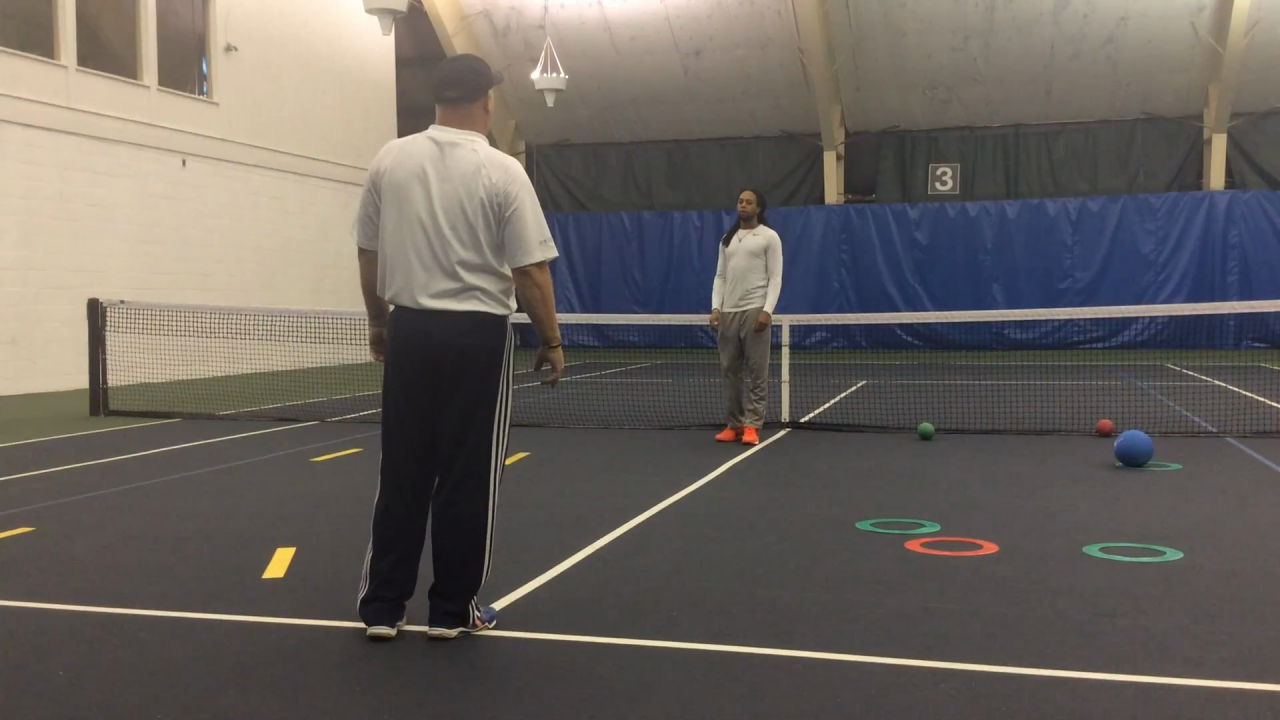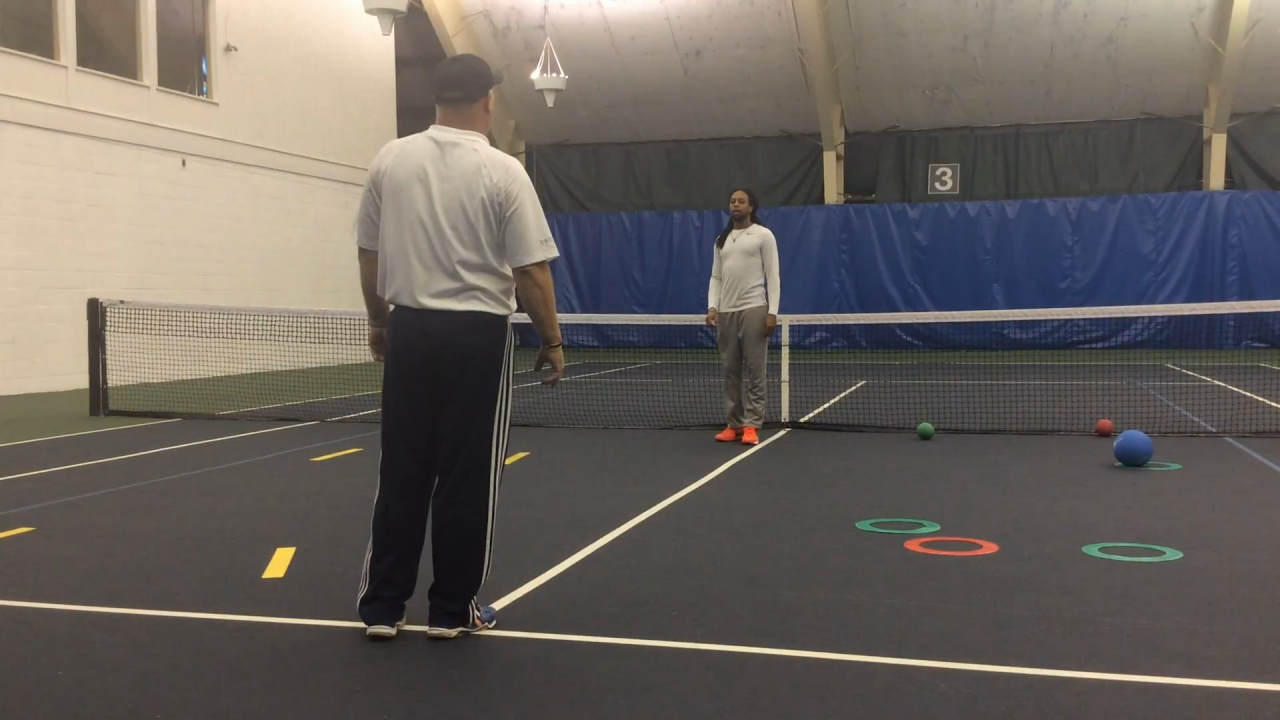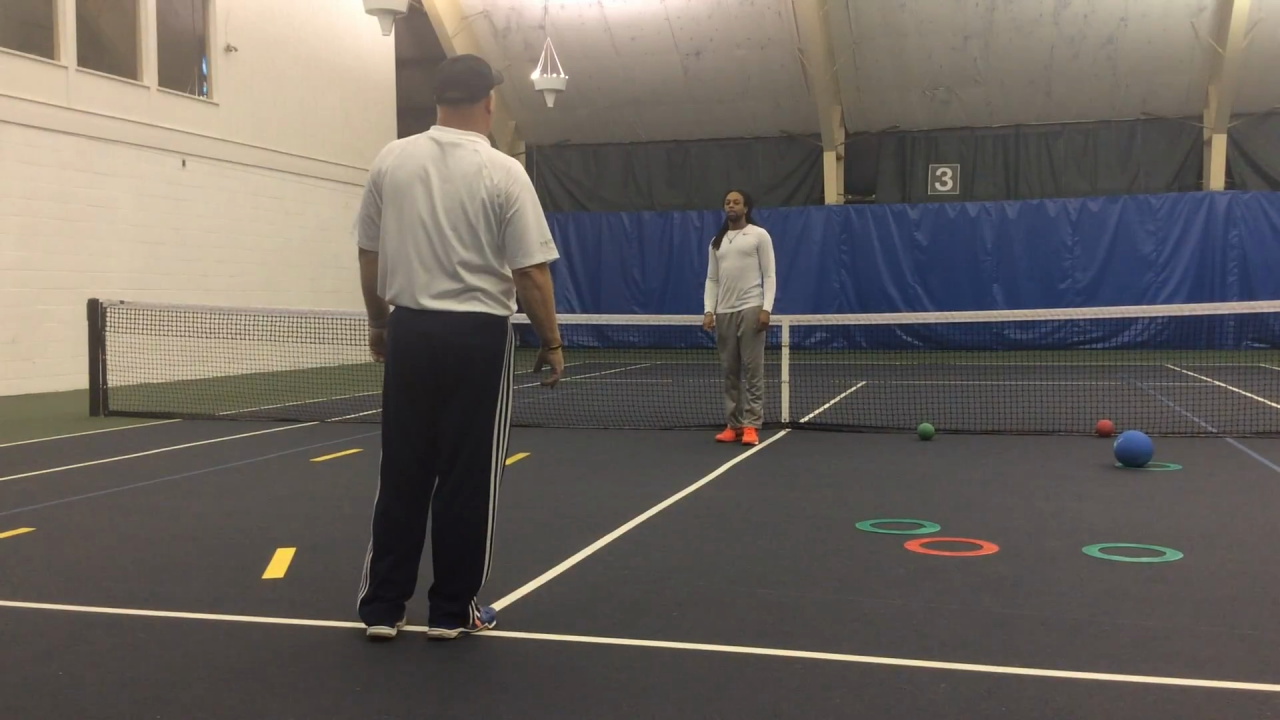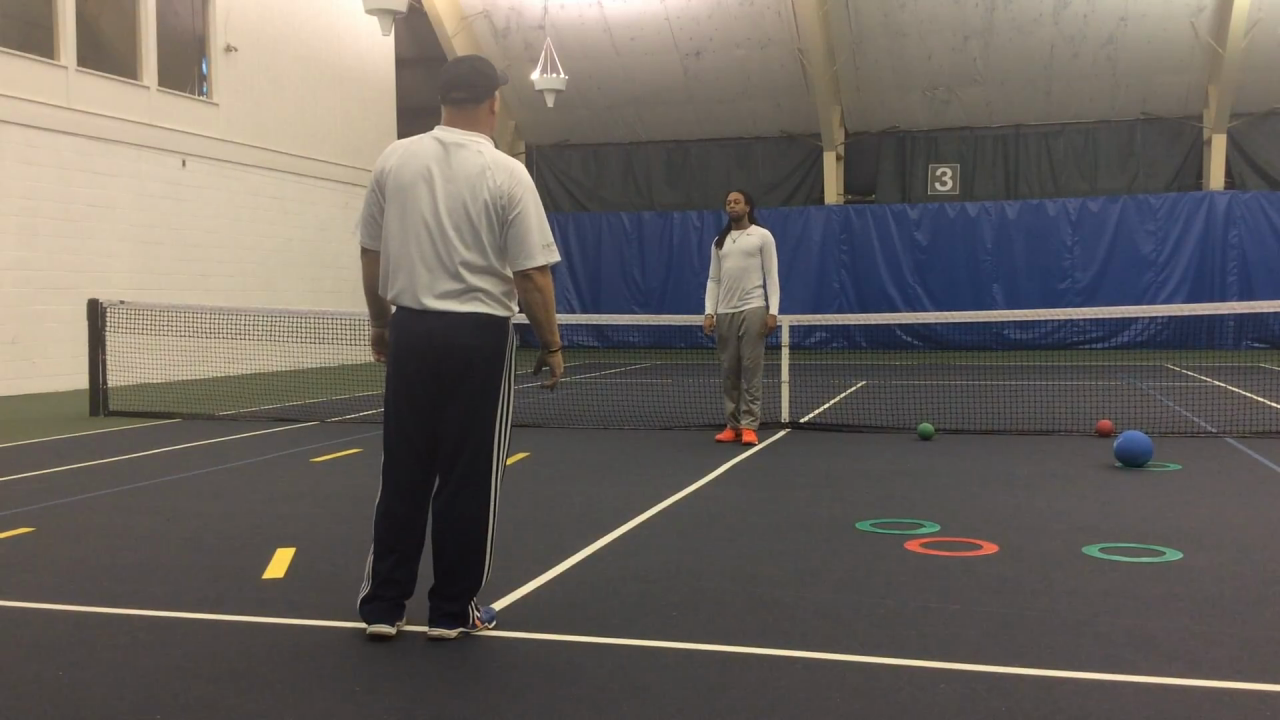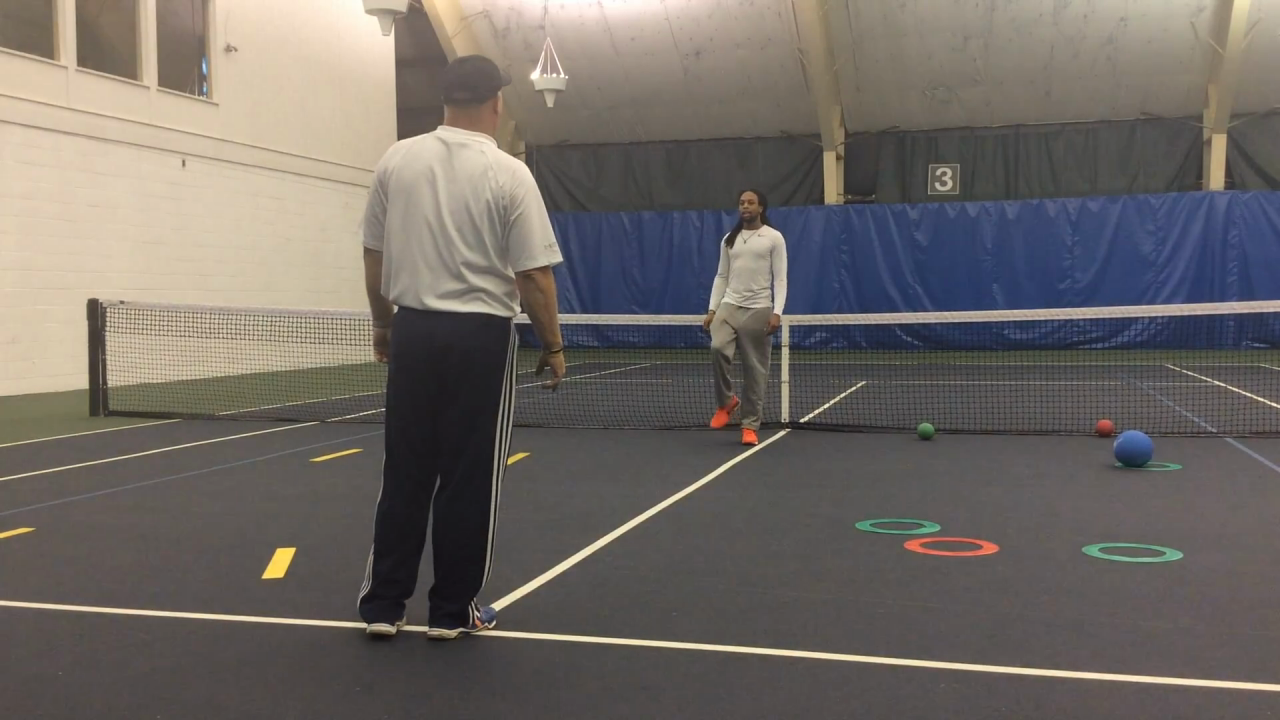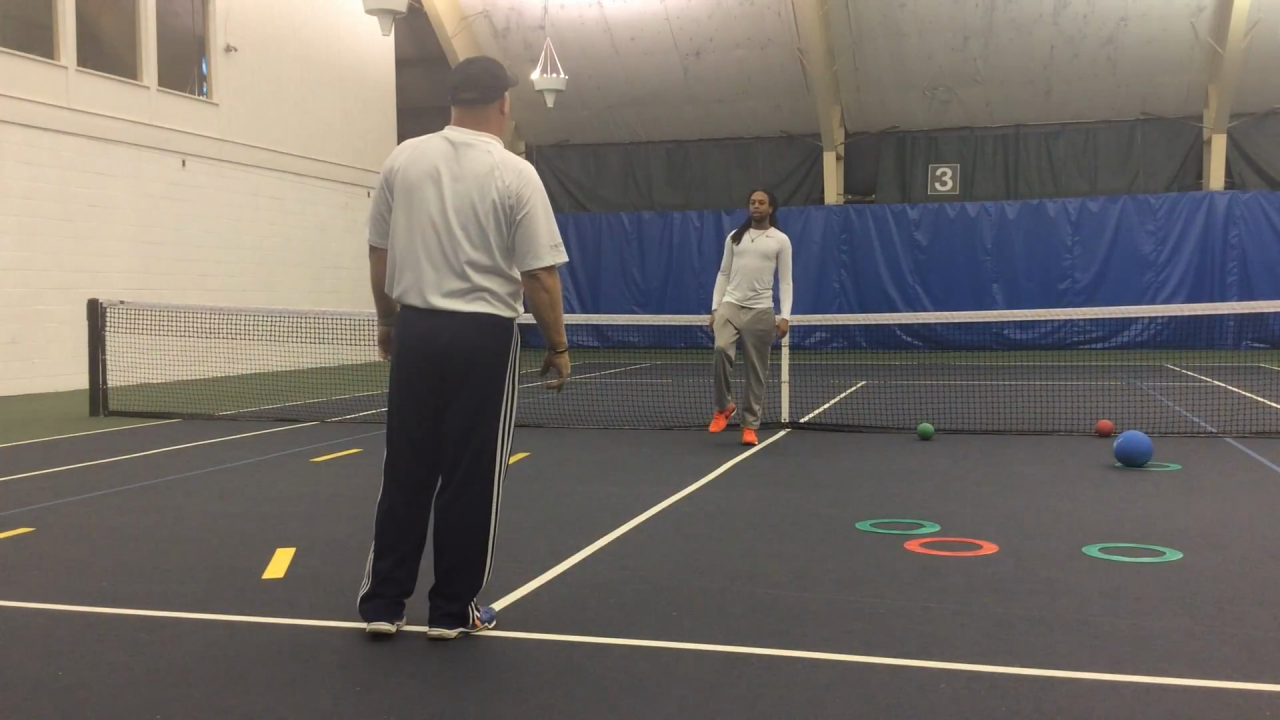
dt=0.4s
person 1, frame 1
left shoulder: (389, 160)
right shoulder: (502, 171)
left elbow: (369, 254)
right elbow: (530, 270)
left wrist: (378, 320)
right wrist: (551, 340)
left hip: (409, 331)
right hip: (477, 335)
left knee: (401, 474)
right knee: (465, 479)
left ankle: (382, 605)
right ankle: (452, 609)
person 1, frame 2
left shoulder: (390, 159)
right shoulder: (502, 170)
left elbow: (369, 254)
right elbow: (530, 270)
left wrist: (377, 320)
right wrist: (552, 339)
left hip: (409, 331)
right hip: (477, 336)
left knee: (401, 473)
right knee: (465, 478)
left ankle: (382, 604)
right ankle: (452, 609)
person 1, frame 3
left shoulder: (391, 160)
right shoulder: (503, 172)
left elbow: (369, 255)
right elbow: (530, 272)
left wrist: (378, 322)
right wrist: (552, 342)
left hip: (410, 332)
right hip: (477, 336)
left knee: (402, 474)
right knee: (466, 479)
left ankle: (382, 605)
right ankle: (452, 609)
person 1, frame 4
left shoulder: (394, 159)
right shoulder: (506, 173)
left elbow: (372, 255)
right elbow: (532, 274)
left wrist: (379, 322)
right wrist: (551, 344)
left hip: (411, 331)
right hip: (479, 336)
left knee: (403, 473)
right knee: (467, 479)
left ankle: (383, 604)
right ankle: (452, 609)
person 1, frame 5
left shoulder: (397, 159)
right shoulder: (508, 173)
left elbow: (374, 255)
right elbow: (534, 275)
left wrist: (382, 322)
right wrist: (553, 345)
left hip: (413, 332)
right hip: (480, 337)
left knee: (404, 474)
right knee: (468, 480)
left ankle: (383, 603)
right ankle: (452, 609)
person 1, frame 6
left shoulder: (403, 158)
right shoulder: (515, 173)
left elbow: (379, 253)
right elbow: (540, 275)
left wrist: (387, 320)
right wrist: (558, 345)
left hip: (416, 330)
right hip: (484, 336)
left knee: (405, 473)
right knee: (469, 480)
left ankle: (383, 601)
right ankle: (452, 609)
person 2, frame 1
left shoulder: (769, 237)
right shoulder: (727, 239)
left elbow: (775, 278)
right elbow: (720, 277)
left wrist: (767, 310)
right wrist: (716, 308)
left hip: (755, 311)
right hip: (728, 312)
left knee: (756, 371)
right knee: (729, 371)
left ankle: (752, 425)
right ankle: (734, 424)
person 2, frame 2
left shoulder: (763, 235)
right shoulder: (721, 240)
left elbow: (773, 276)
right elbow: (716, 277)
left wrist: (772, 312)
right wrist: (712, 307)
left hip: (753, 309)
right hip: (726, 312)
left knee: (755, 371)
right knee: (730, 371)
left ankle: (752, 426)
right ankle: (734, 424)
person 2, frame 3
left shoulder: (759, 235)
right shoulder: (717, 241)
left elbow: (769, 275)
right elbow: (711, 280)
left wrist: (766, 309)
right wrist: (709, 311)
left hip: (751, 310)
right hip: (724, 313)
left knee: (753, 370)
right knee: (730, 372)
left ankle: (751, 426)
right ankle: (734, 425)
person 2, frame 4
left shoulder: (763, 236)
right shoulder: (719, 241)
left elbow: (772, 277)
right elbow: (713, 280)
left wrist: (773, 312)
right wrist: (709, 313)
left hip: (753, 310)
right hip: (725, 313)
left knee: (751, 370)
right knee: (729, 372)
left ankle: (749, 426)
right ankle: (733, 425)
person 2, frame 5
left shoulder: (774, 238)
right shoulder: (729, 239)
left elbow: (780, 279)
right elbow: (721, 277)
left wrist: (777, 312)
right wrist: (712, 309)
left hip: (759, 310)
right hip: (730, 305)
left knee: (755, 370)
right knee: (718, 349)
left ankle: (750, 426)
right ankle: (726, 401)
person 2, frame 6
left shoulder: (781, 240)
right shoulder: (735, 237)
left elbow: (785, 282)
right elbow: (723, 274)
left wrist: (785, 316)
right wrist: (715, 309)
left hip: (761, 310)
right hip: (730, 305)
left knee: (756, 370)
right knee: (721, 350)
left ankle: (750, 426)
right ankle: (724, 407)
